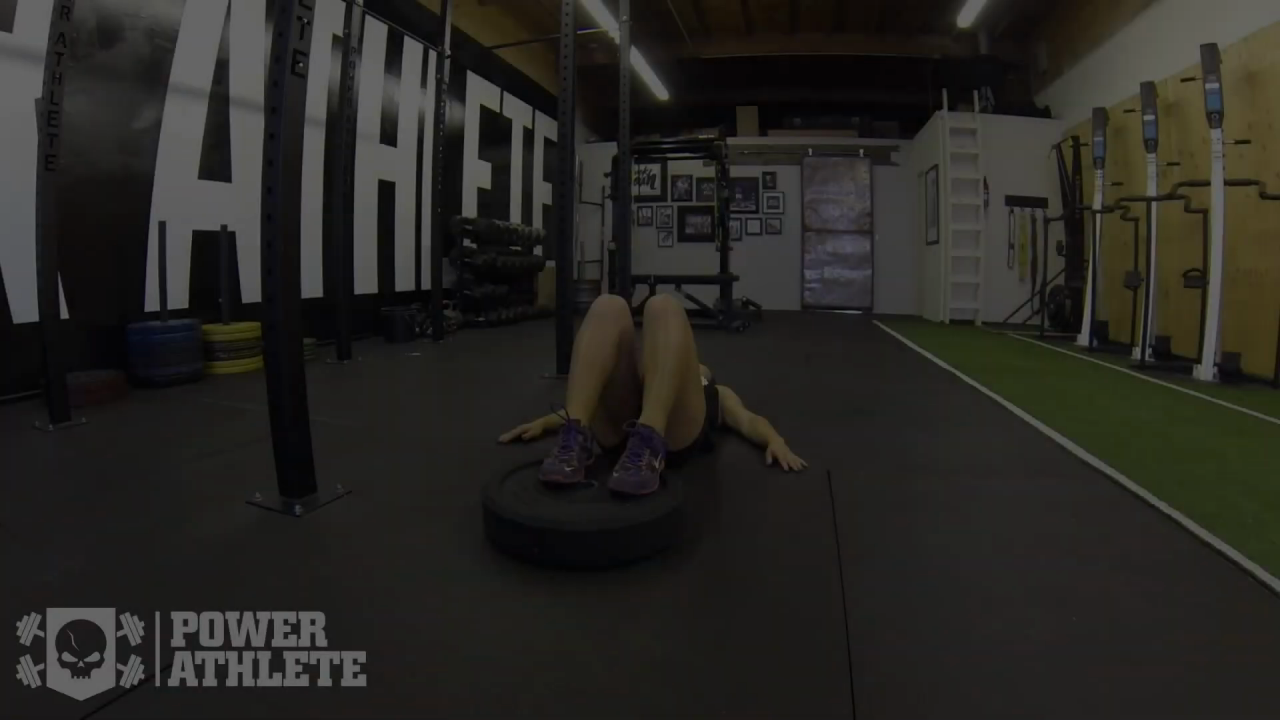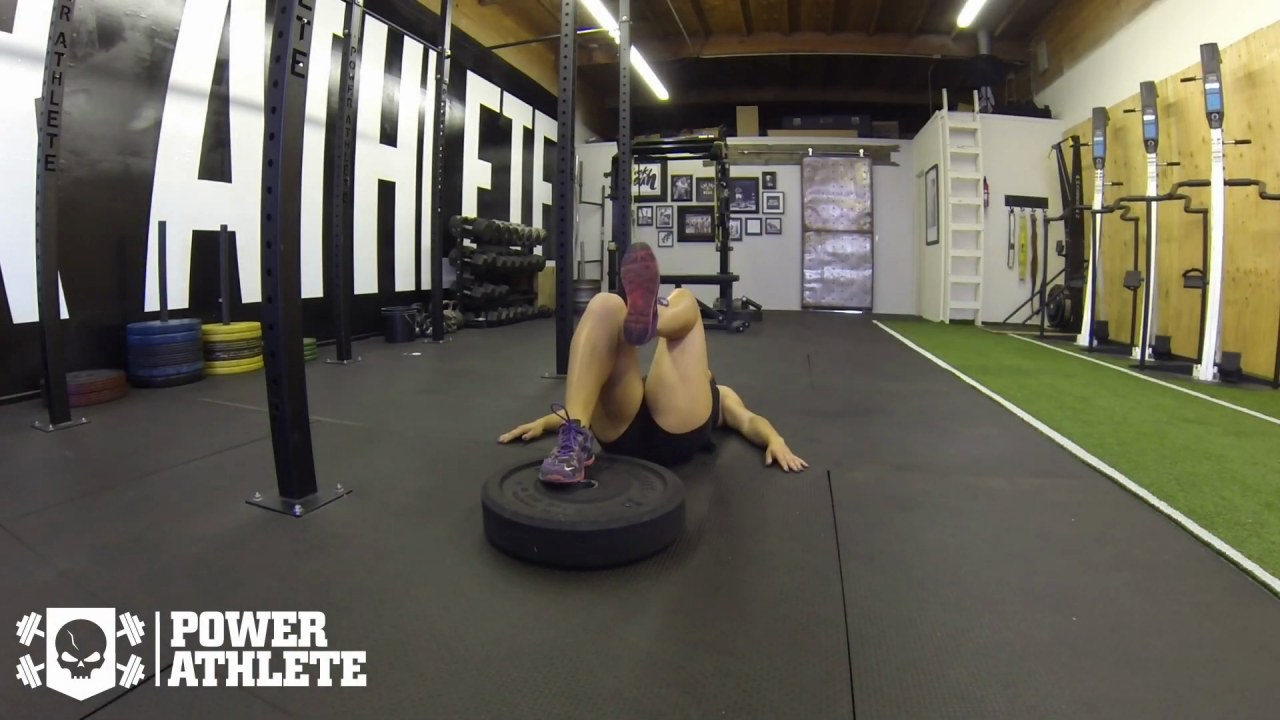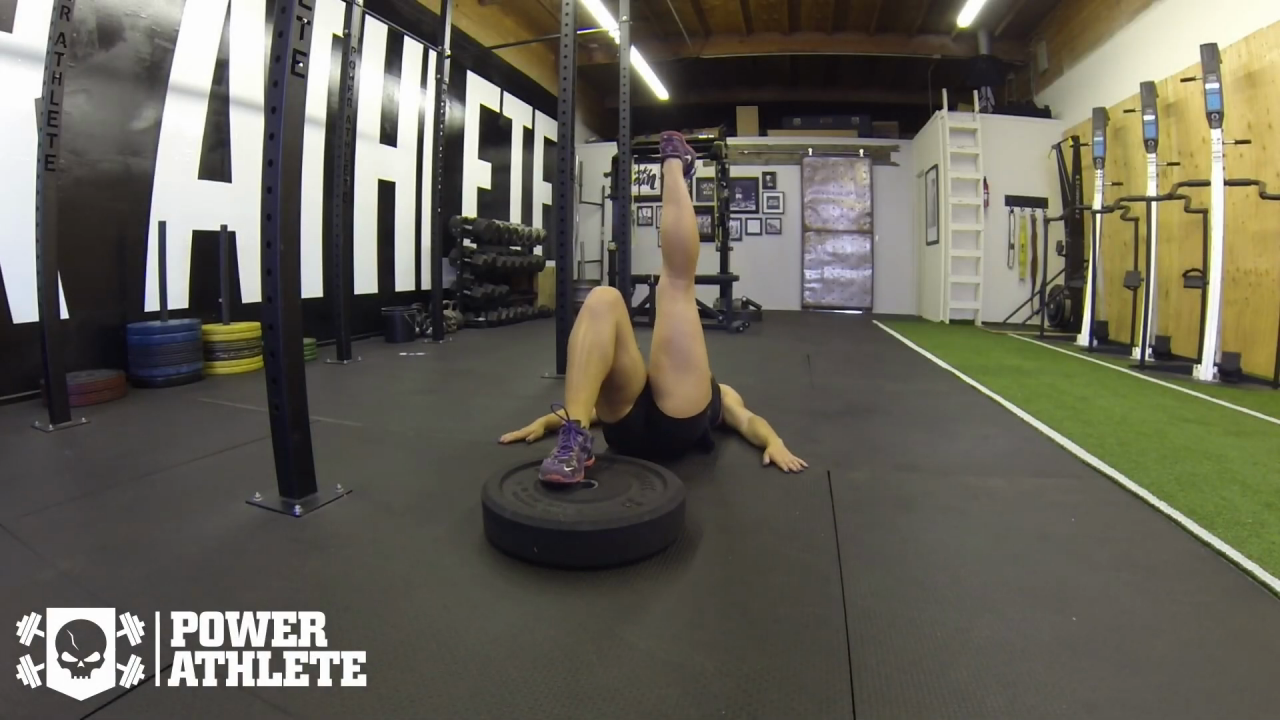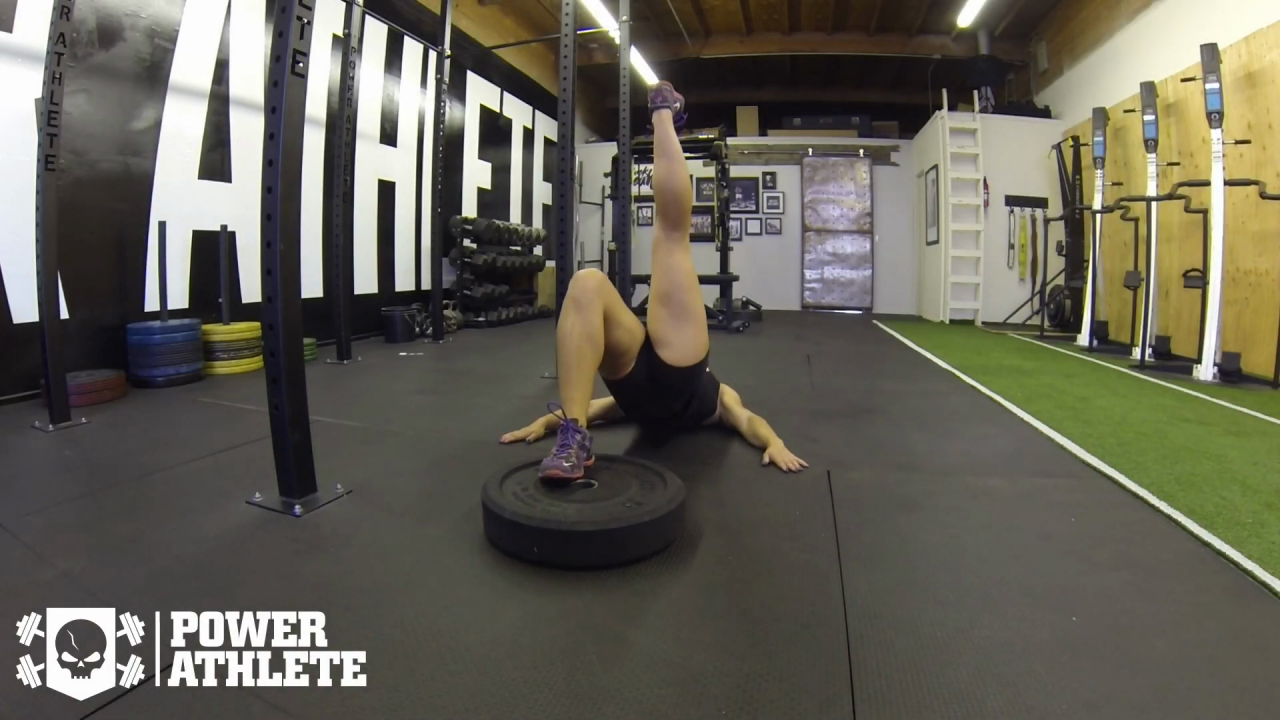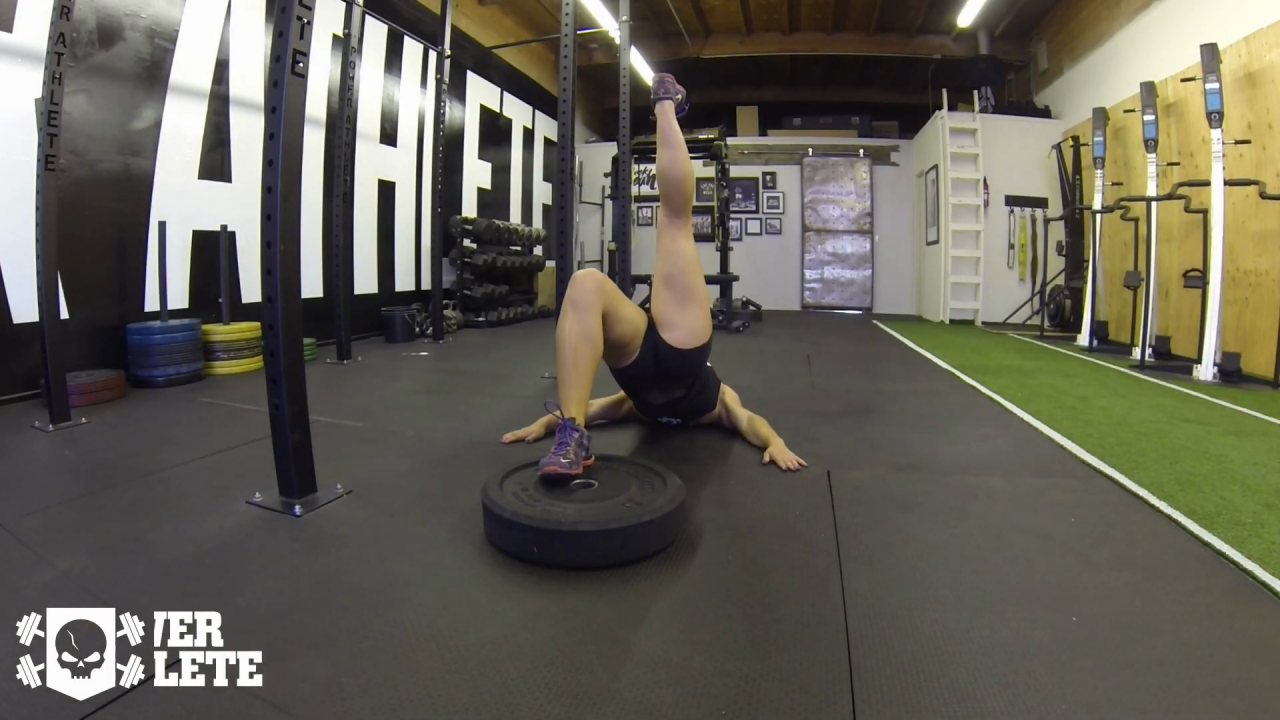
dt=1s
person 1, frame 1
left shoulder: (718, 394)
right shoulder: (642, 382)
left elbow: (748, 420)
right elbow: (601, 402)
left wrist: (774, 440)
right wrist: (543, 422)
left hip: (675, 431)
right hip: (620, 428)
left knee: (664, 309)
right knee: (609, 307)
left ankle: (649, 445)
right ankle: (575, 439)
person 1, frame 2
left shoulder: (719, 393)
right shoulder: (647, 385)
left elbow: (747, 420)
right elbow: (600, 399)
left wrist: (775, 439)
right wrist: (544, 422)
left hip: (677, 432)
right hip: (623, 429)
left knee: (682, 300)
right knee: (605, 305)
left ankle: (650, 320)
right ankle: (574, 439)
person 1, frame 3
left shoulder: (720, 393)
right shoulder: (636, 387)
left elbow: (747, 420)
right elbow: (598, 403)
left wrist: (774, 442)
right wrist: (545, 422)
left hip: (678, 422)
right hip: (628, 424)
left knee: (676, 282)
right knee: (602, 299)
right ankle: (574, 439)
person 1, frame 4
left shoulder: (716, 393)
left elbow: (746, 419)
right elbow: (594, 404)
left wrist: (774, 443)
left hip: (678, 379)
right hip: (638, 381)
right ankle: (573, 437)
person 1, frame 5
left shoulder: (716, 394)
left elbow: (746, 420)
right elbow: (597, 406)
left wrist: (775, 443)
left hip: (681, 357)
right hip: (642, 367)
right ankle: (572, 437)
